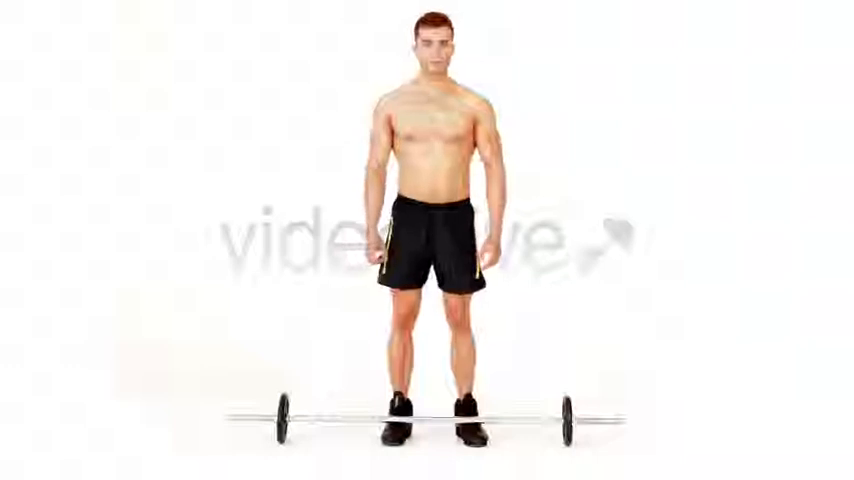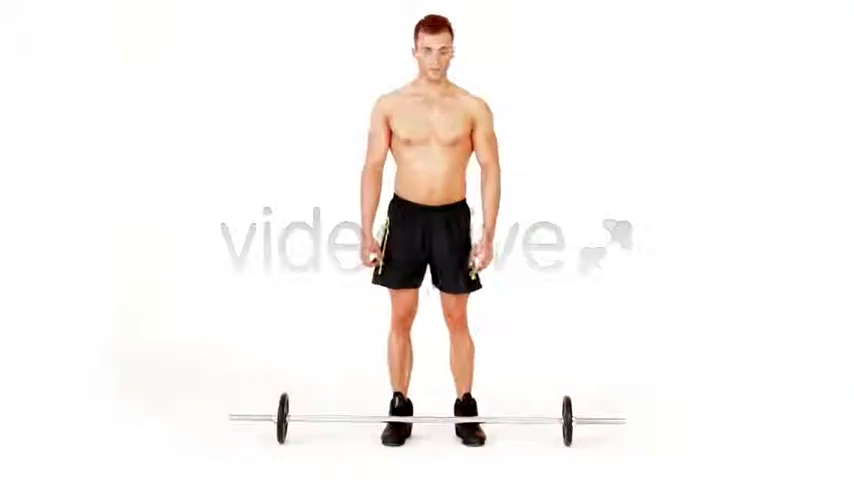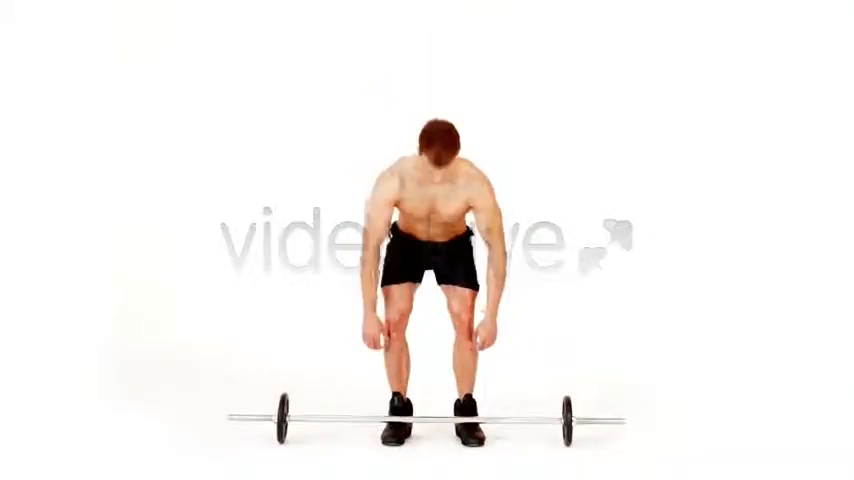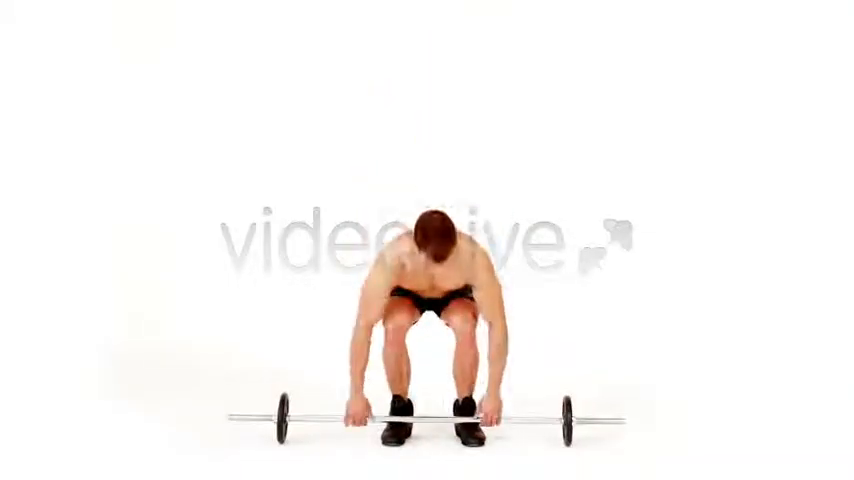
dt=0.5s
person 1, frame 1
left shoulder: (476, 106)
right shoulder: (390, 104)
left elbow: (494, 168)
right elbow: (375, 168)
left wrist: (495, 233)
right wrist: (371, 231)
left hip: (456, 218)
right hip: (408, 216)
left knee: (459, 319)
right knee: (402, 319)
left ankle: (465, 409)
right ankle: (399, 409)
person 1, frame 2
left shoulder: (474, 107)
right shoulder: (389, 105)
left elbow: (490, 171)
right elbow: (372, 169)
left wrist: (487, 234)
right wrist: (367, 232)
left hip: (453, 220)
right hip: (405, 217)
left knee: (457, 321)
right knee: (401, 319)
left ankle: (465, 409)
right ankle: (400, 408)
person 1, frame 3
left shoulder: (476, 183)
right shoulder: (392, 180)
left elbow: (497, 250)
right elbow: (370, 247)
left wrist: (491, 317)
right wrist: (370, 315)
left hip: (455, 245)
right hip: (406, 242)
left knee: (464, 321)
right knee: (394, 319)
left ankle: (466, 411)
right ankle: (399, 410)
person 1, frame 4
left shoulder: (474, 257)
right shoulder: (391, 259)
left elbow: (497, 324)
right elbow: (363, 326)
left wrist: (493, 393)
right wrist: (356, 394)
left hip: (455, 292)
right hip: (407, 292)
left knee: (465, 329)
right knee: (394, 328)
left ankle: (465, 409)
right ankle: (400, 408)
